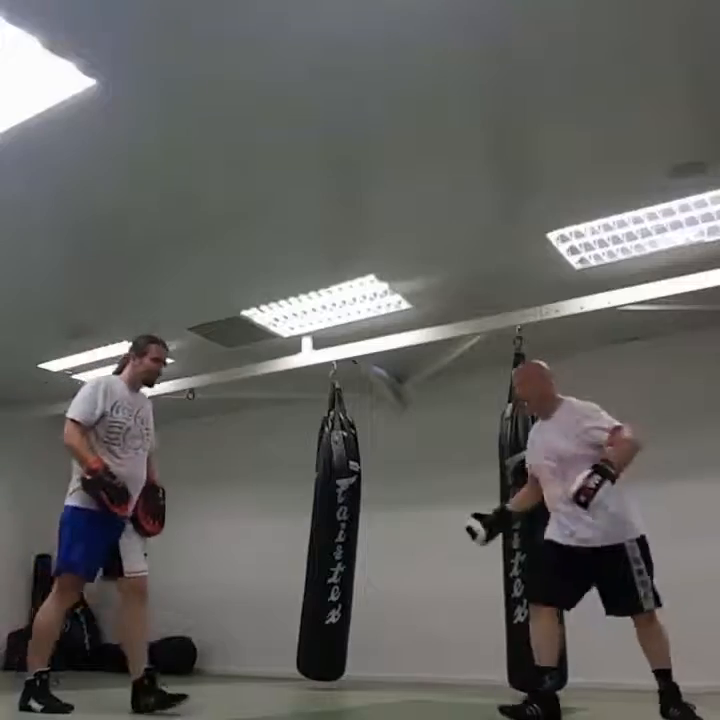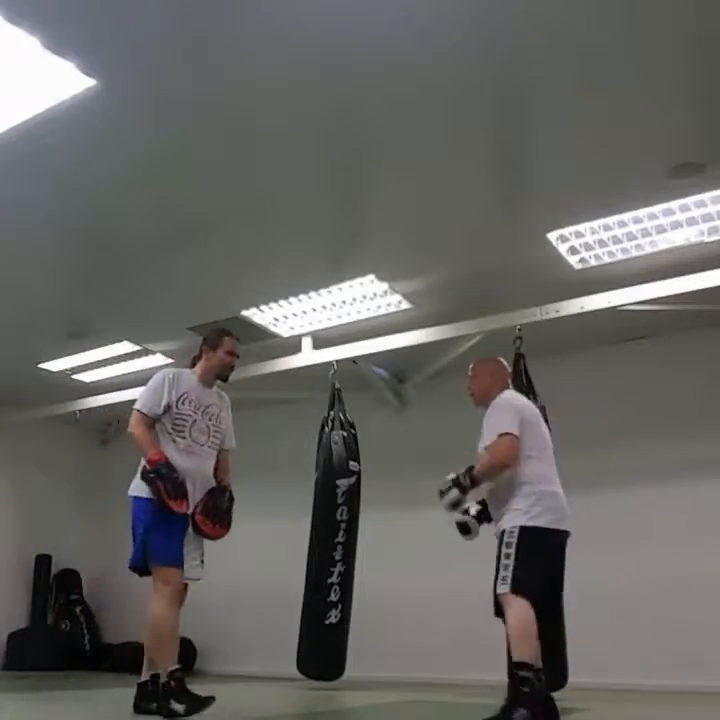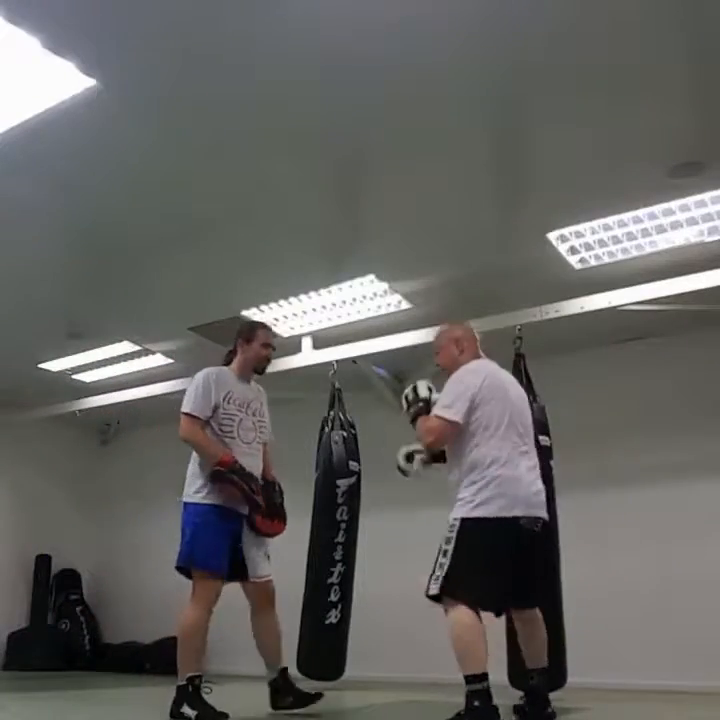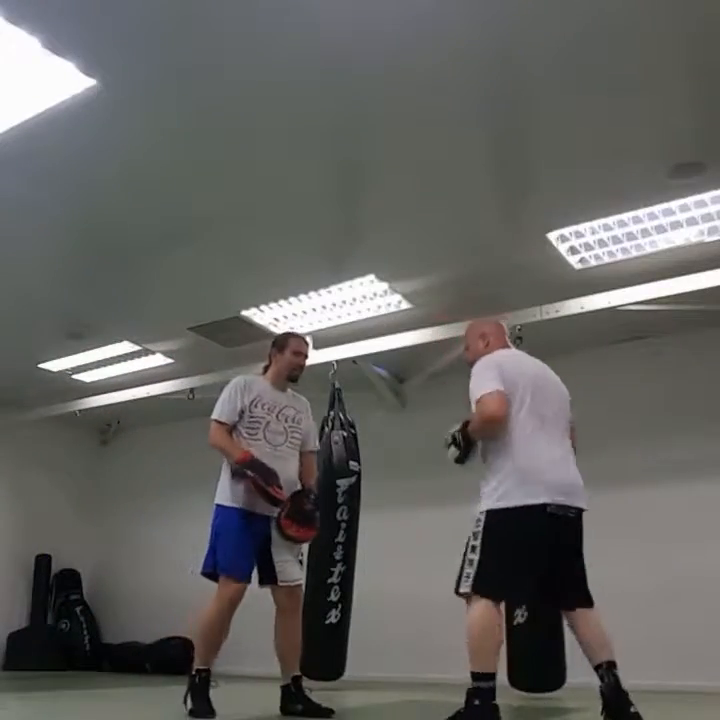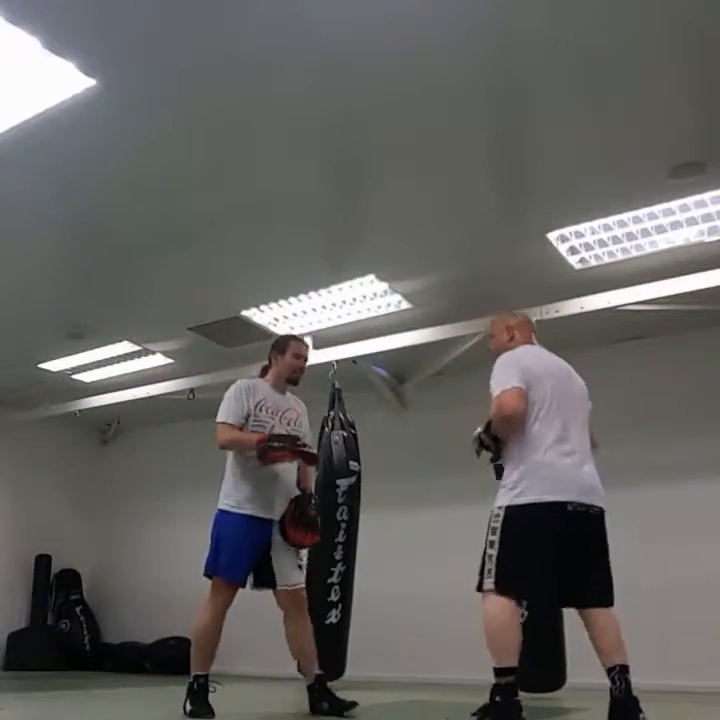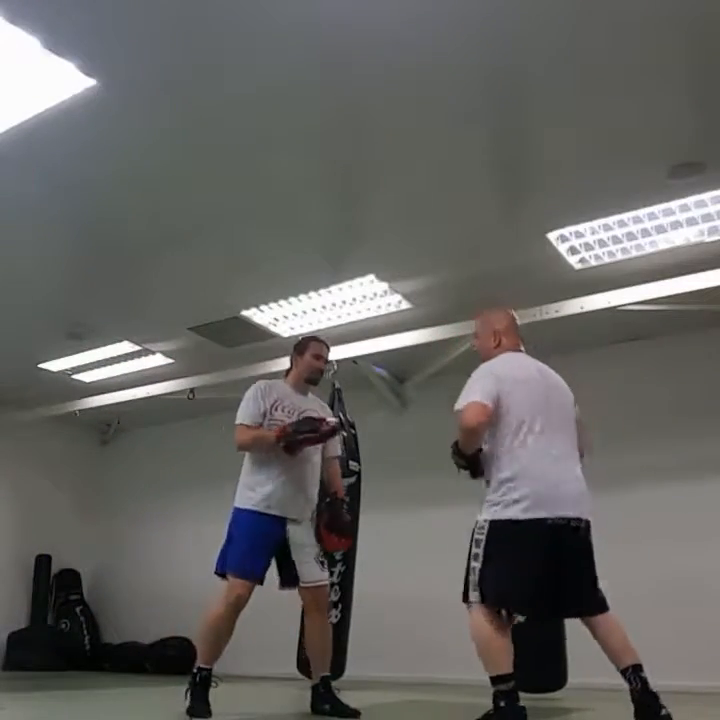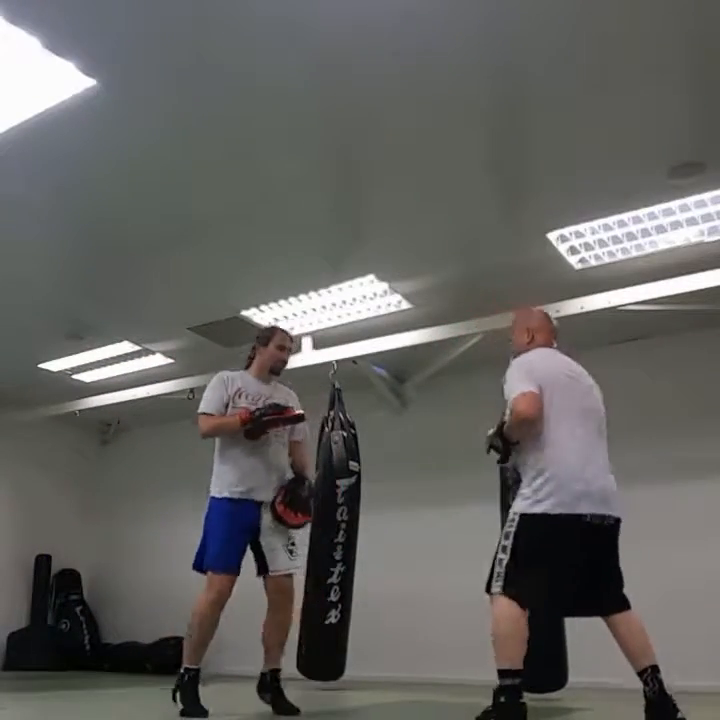
dt=0.5s
person 1, frame 1
left shoulder: (581, 413)
right shoulder: (536, 432)
left elbow: (629, 442)
right elbow: (535, 487)
left wrist: (602, 474)
right wrist: (501, 515)
left hip: (614, 532)
right hip: (563, 536)
left knee: (642, 612)
right knee: (541, 607)
person 1, frame 2
left shoulder: (505, 404)
right shoulder: (519, 408)
left elbow: (503, 454)
left wrist: (463, 480)
right wrist: (484, 507)
left hip: (530, 518)
right hip: (542, 520)
left knee: (512, 595)
right knee: (518, 601)
person 1, frame 3
left shoulder: (468, 377)
right shoulder: (509, 382)
left elbow: (433, 436)
left wrist: (418, 407)
right wrist: (432, 454)
left hip: (487, 507)
right hip: (528, 507)
left knee: (457, 599)
right knee: (523, 604)
person 1, frame 4
left shoulder: (491, 364)
right shoulder: (549, 374)
left elbow: (492, 413)
left wrist: (464, 436)
left hip: (515, 497)
right hip: (565, 497)
left knee: (481, 596)
right knee: (575, 602)
person 1, frame 5
left shoulder: (512, 360)
right shoulder: (570, 373)
left elbow: (508, 409)
left wrist: (491, 436)
left hip: (532, 495)
right hip: (584, 496)
left knee: (499, 592)
right knee: (593, 602)
person 1, frame 6
left shoulder: (491, 372)
right shoulder: (555, 380)
left elbow: (473, 421)
left wrist: (465, 452)
left hip: (515, 508)
right hip: (571, 507)
left knee: (484, 604)
right knee: (592, 607)
person 1, frame 7
left shoulder: (526, 364)
right shoulder: (581, 375)
left elbow: (525, 411)
left wrist: (503, 436)
right wrist: (516, 446)
left hip: (548, 501)
right hip: (600, 504)
left knee: (507, 594)
right knee: (613, 602)
person 2, frame 1
left shoulder: (144, 402)
right shoulder: (101, 387)
right elbow: (72, 433)
right wrist: (99, 473)
left hip: (127, 511)
right hip: (90, 505)
left knee: (136, 591)
right knee: (66, 590)
left ankle: (144, 686)
right ankle: (34, 685)
person 2, frame 2
left shoulder: (222, 402)
right shoulder: (170, 379)
right elbow: (137, 425)
right wrist: (159, 464)
left hip: (193, 505)
right hip: (156, 496)
left knee: (176, 592)
right knee: (169, 585)
left ankle: (149, 686)
right ankle: (171, 686)
person 2, frame 3
left shoulder: (258, 395)
right shoulder: (211, 379)
right elbow: (188, 429)
left wrist: (272, 487)
right wrist: (229, 468)
left hip: (248, 507)
right hip: (210, 502)
left knee: (263, 594)
right knee: (206, 592)
left ankle: (280, 685)
person 2, frame 4
left shoulder: (301, 405)
right shoulder: (243, 387)
left elbow: (307, 458)
right elbow: (216, 435)
left wrist: (309, 497)
right wrist: (249, 463)
right hip: (238, 506)
left knee: (291, 599)
right knee: (230, 591)
right ankle: (199, 681)
person 2, frame 5
left shoulder: (298, 407)
right shoulder: (245, 389)
right elbow: (224, 437)
right wrist: (265, 442)
left hip: (282, 516)
right hip: (240, 510)
left knee: (295, 601)
right knee: (220, 596)
right ankle: (197, 689)
person 2, frame 6
left shoulder: (322, 410)
right shoulder: (264, 391)
left elbow: (331, 464)
right elbow: (241, 438)
left wrist: (339, 505)
right wrist: (283, 434)
left hip: (302, 517)
right hip: (256, 509)
left knee: (318, 599)
right knee: (236, 594)
right ankle: (200, 680)
person 2, frame 7
left shoulder: (288, 397)
right shoulder: (226, 381)
left elbow: (298, 449)
right elbow: (206, 425)
right wrist: (252, 417)
left hip: (273, 503)
right hip: (230, 500)
left knee: (283, 593)
right knee: (217, 590)
left ankle: (270, 681)
right ankle: (187, 681)
